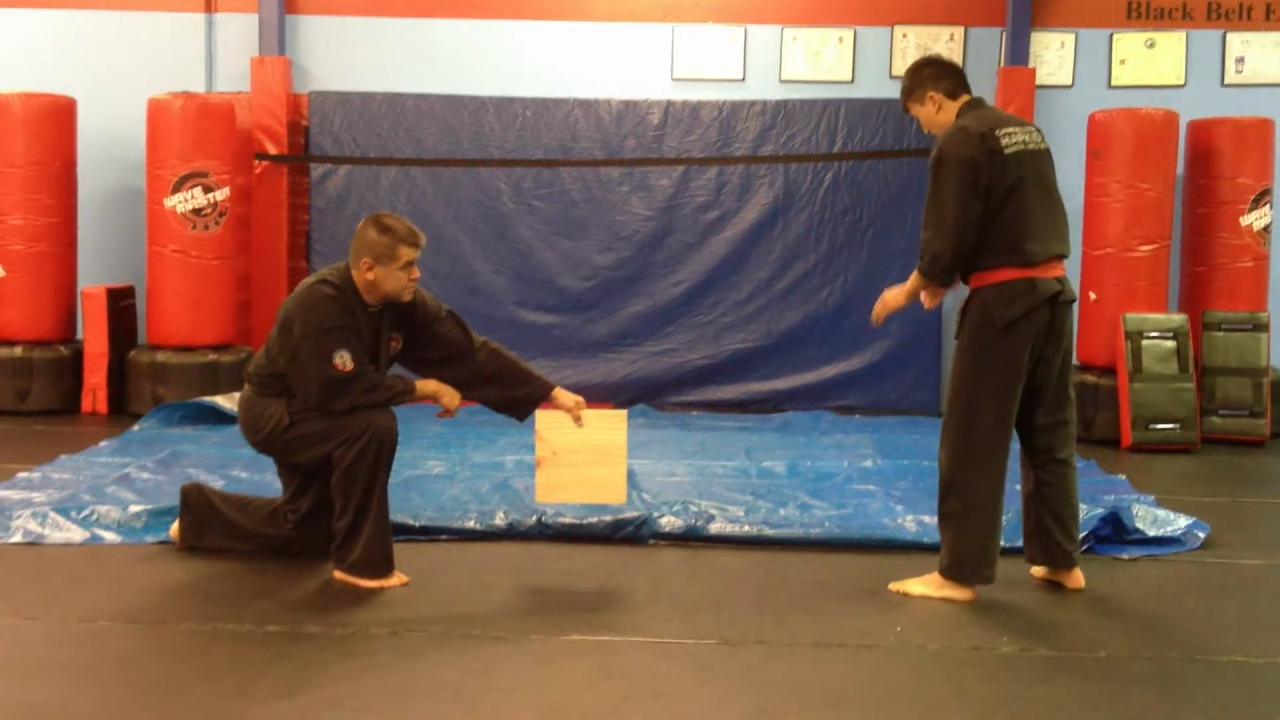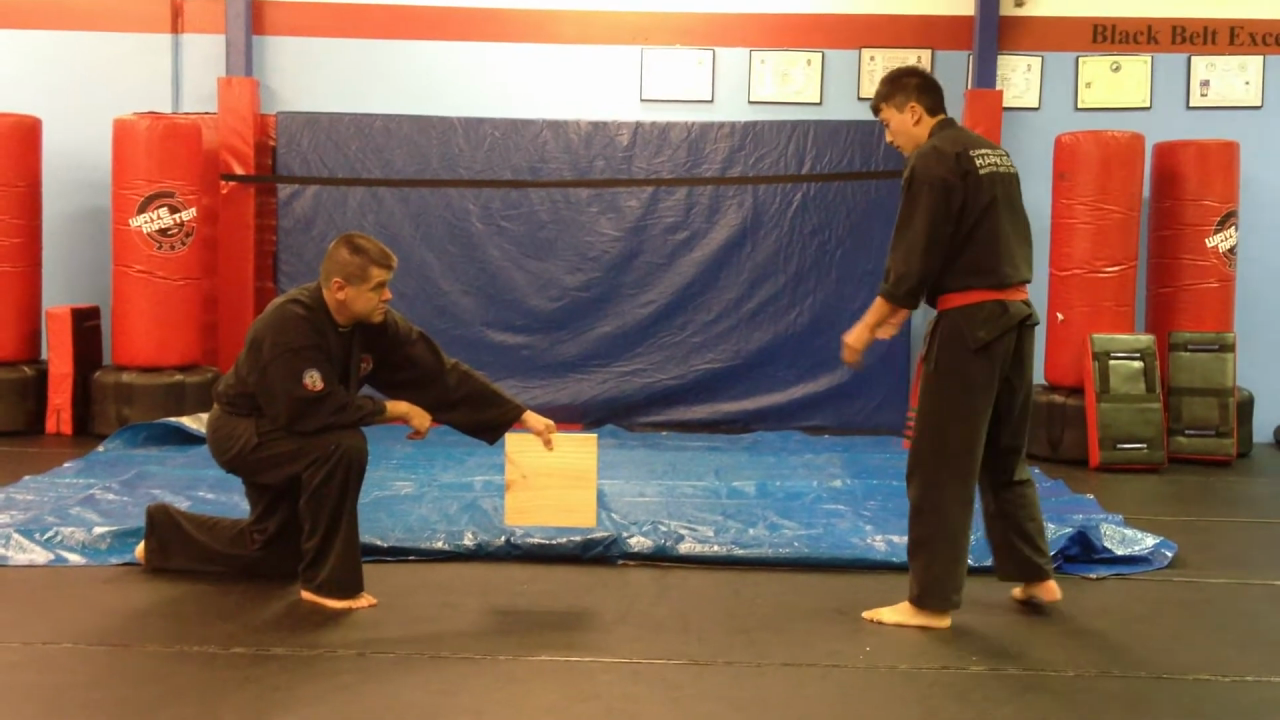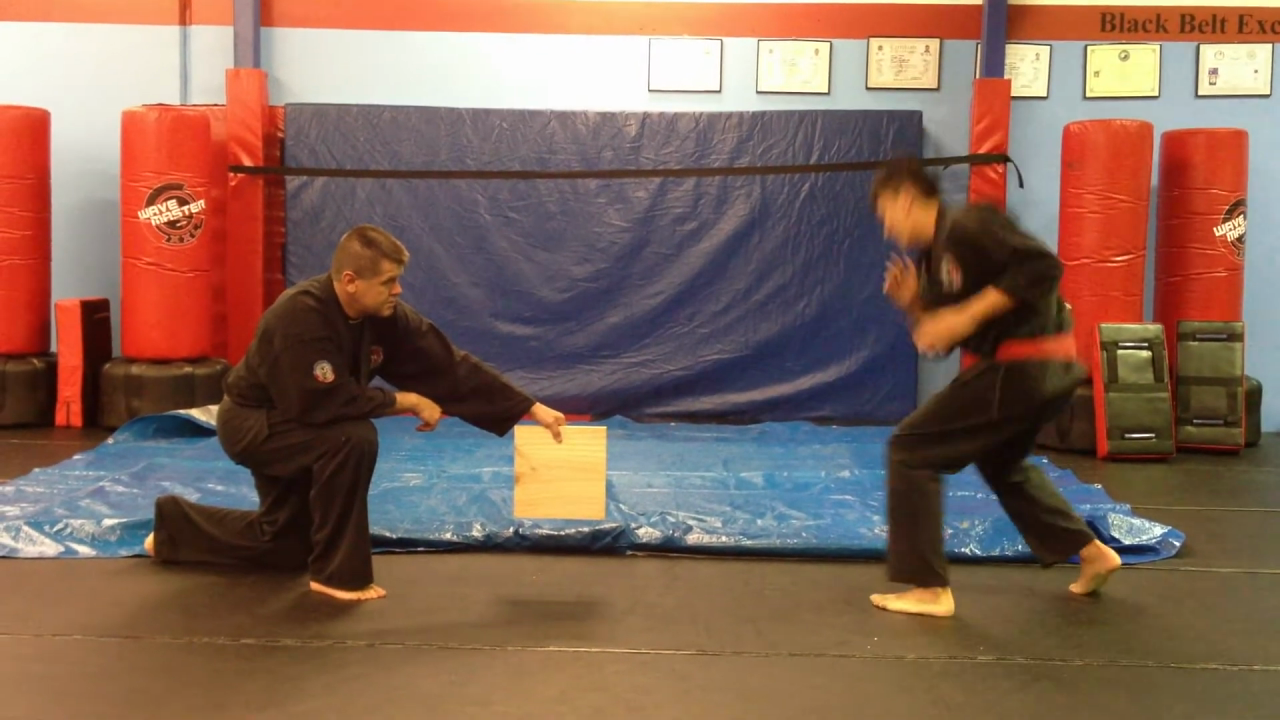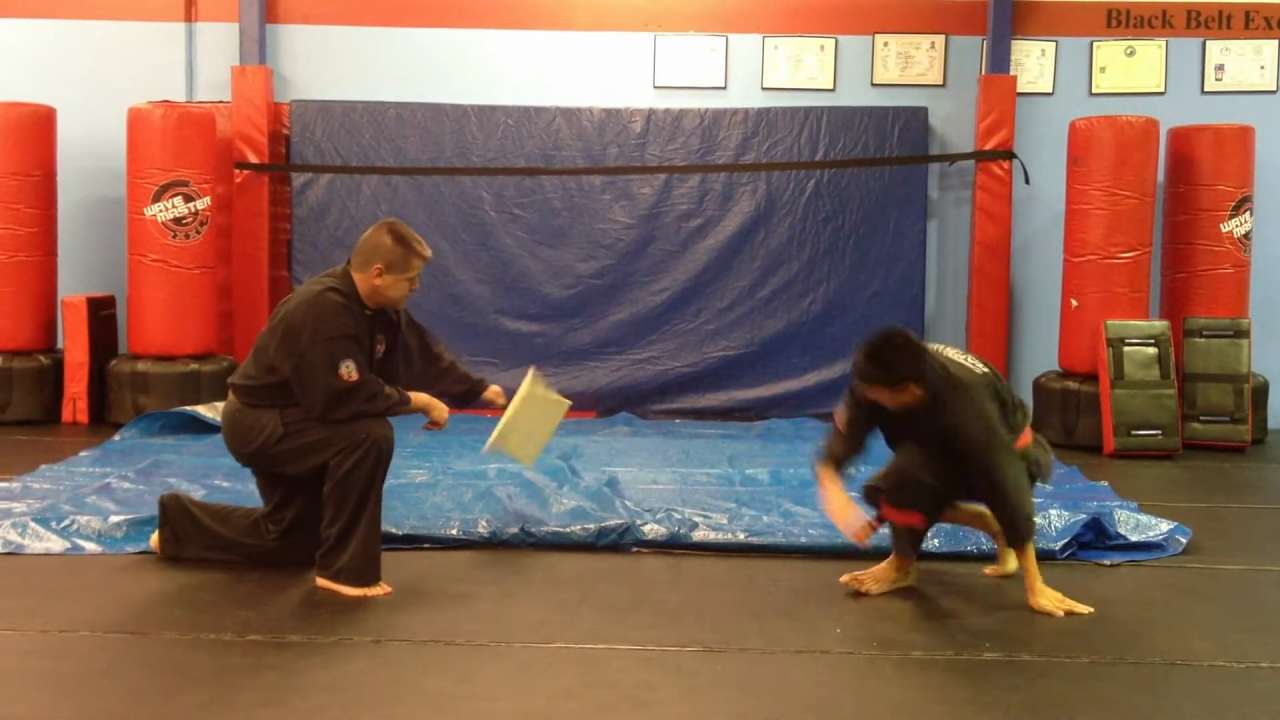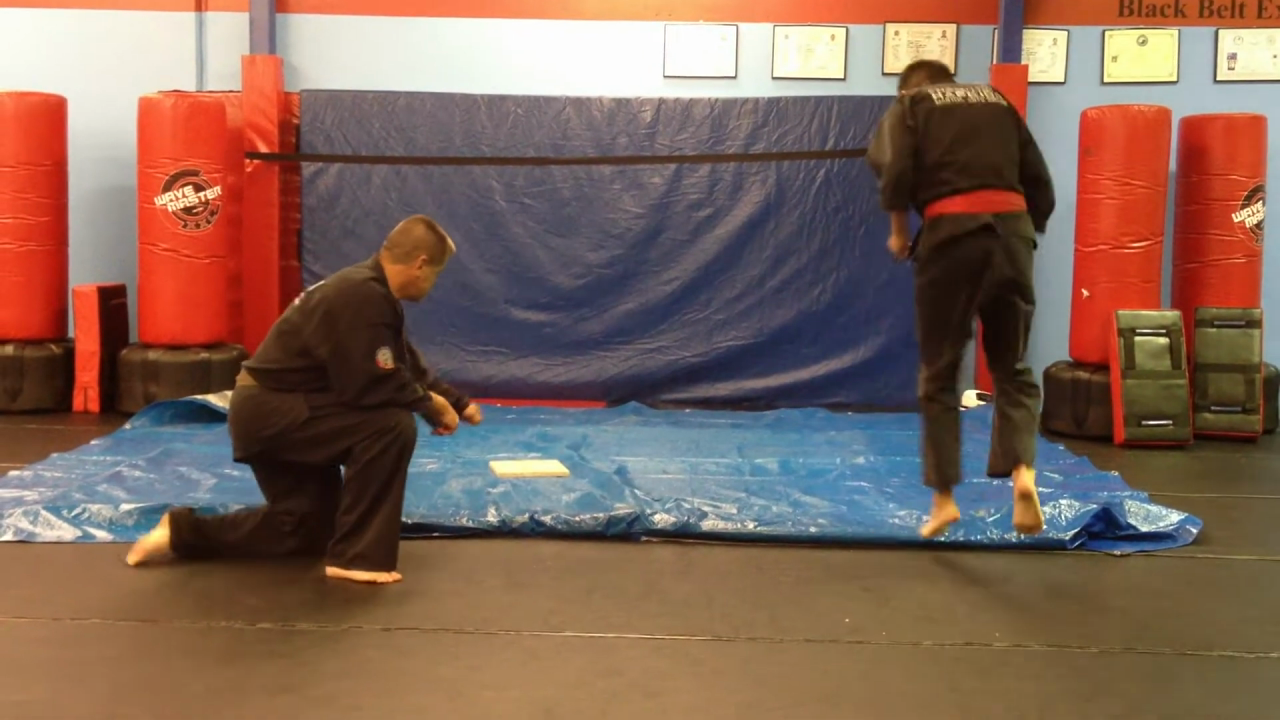
dt=1s
person 1, frame 1
left shoulder: (958, 143)
right shoulder: (1026, 131)
left elbow: (947, 238)
left wrist: (908, 290)
right wrist: (944, 277)
left hip: (1004, 298)
right hip: (1052, 290)
left knee: (972, 438)
right knee: (1050, 432)
left ankle: (960, 573)
right ankle: (1061, 560)
person 1, frame 2
left shoulder: (931, 162)
right shoulder: (993, 154)
left elbow: (914, 259)
left wrist: (868, 324)
right wrist: (907, 306)
left hip: (970, 322)
right hip: (1014, 315)
left knee: (939, 465)
right knee: (1004, 457)
left ankle: (931, 601)
right ankle: (1035, 575)
person 1, frame 3
left shoulder: (969, 226)
right shoulder: (934, 256)
left elbow: (1040, 266)
right elbow: (940, 338)
left wrist: (968, 315)
right wrist: (914, 306)
left hip: (1023, 369)
right hip: (1048, 369)
left knee: (911, 452)
right knee: (1000, 463)
left ankle: (928, 588)
right ankle: (1091, 552)
person 1, frame 4
left shoulder: (970, 409)
left elbow: (1008, 492)
right elbow: (843, 436)
left wrist: (1035, 588)
right wrist: (833, 491)
left hip: (1006, 452)
left knee: (910, 476)
left ankle: (901, 566)
right ankle: (982, 521)
person 1, frame 5
left shoulder: (909, 104)
right shoulder: (998, 102)
left elbow: (894, 168)
right elbow: (1039, 182)
left wrist: (899, 229)
left hip: (952, 233)
right hip: (1012, 228)
left knee: (939, 372)
right knee: (1013, 365)
left ankle: (943, 501)
right ankle: (1023, 471)
person 2, frame 1
left shoulder: (403, 301)
right shoulder: (319, 304)
left elbow: (468, 352)
right elbow: (347, 389)
left wrist: (550, 392)
right wrist: (427, 388)
left hip: (315, 410)
right hip: (274, 411)
left knee: (308, 531)
right knee: (373, 426)
left ankle: (199, 511)
right ankle: (359, 560)
person 2, frame 2
left shoulder: (374, 323)
right shoulder: (289, 324)
left elbow: (439, 373)
right elbow: (314, 410)
left wrist: (521, 415)
right wrist: (396, 410)
left hip: (283, 433)
right hip: (242, 431)
left knee: (277, 553)
right knee: (343, 447)
left ankle: (163, 534)
right ankle: (327, 581)
person 2, frame 3
left shoulder: (384, 316)
right shoulder: (301, 316)
left elbow: (450, 366)
right elbow: (326, 402)
left wrist: (530, 407)
right wrist: (406, 401)
left hip: (292, 423)
right hip: (253, 423)
left knee: (288, 544)
right knee: (354, 439)
left ankle: (174, 527)
right ankle: (337, 573)
person 2, frame 4
left shoulder: (381, 307)
right shoulder: (323, 310)
left elbow: (422, 355)
right elbow: (344, 399)
left wrist: (478, 389)
right wrist: (417, 401)
left hip: (284, 422)
right hip: (258, 422)
left knee: (293, 536)
right knee: (369, 435)
left ankle: (178, 522)
right ankle: (344, 569)
person 2, frame 5
left shoulder: (374, 294)
right shoulder: (361, 298)
left elbow: (404, 366)
right elbow: (372, 386)
left wrist: (455, 403)
right wrist: (434, 403)
left hip: (262, 408)
right hip: (272, 409)
left knee: (306, 528)
right knee: (394, 426)
left ankle: (181, 531)
right ankle: (355, 555)
